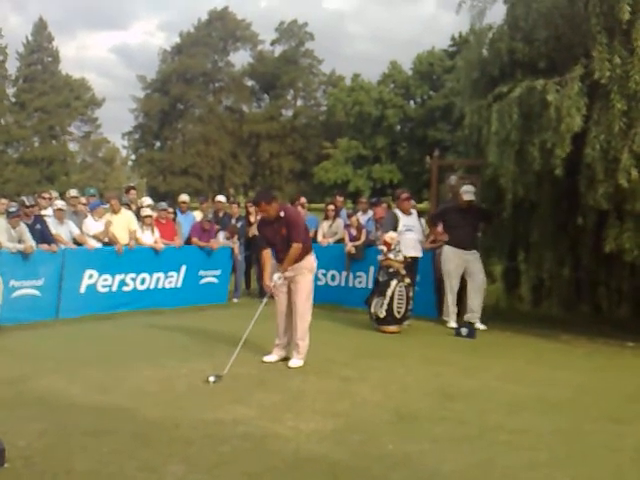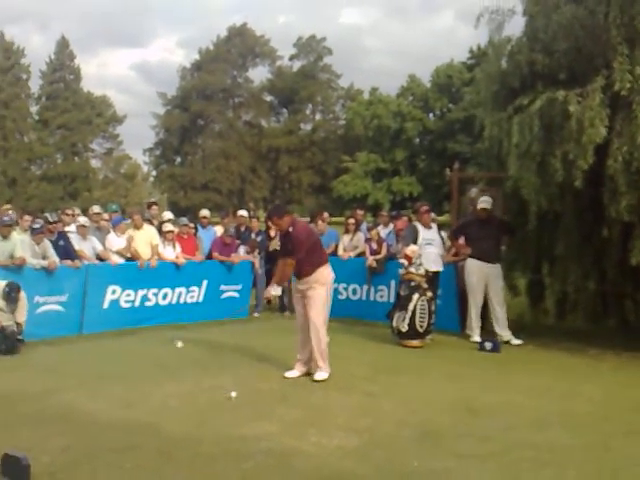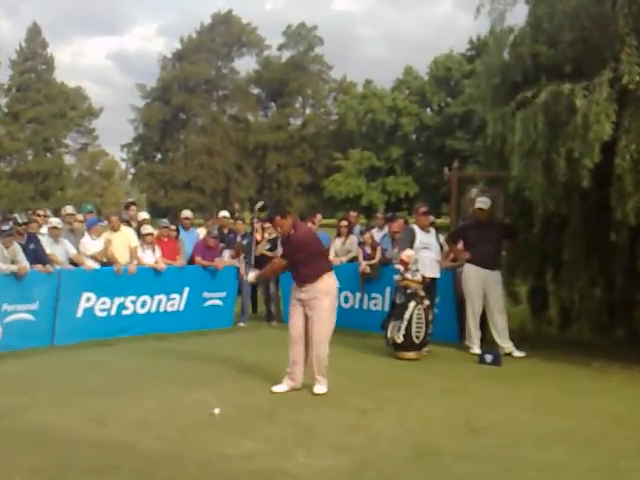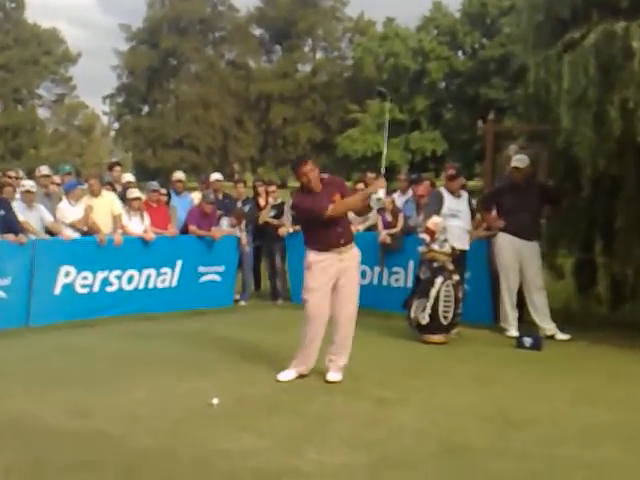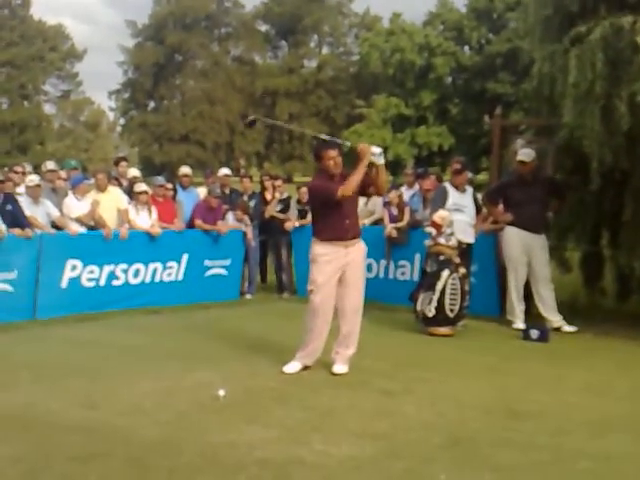
dt=0.5s
person 1, frame 1
left shoulder: (292, 216)
right shoulder: (263, 224)
left elbow: (297, 247)
right elbow: (266, 251)
left wrist: (280, 272)
right wrist: (266, 277)
left hip: (302, 264)
right hip: (281, 265)
left knee: (300, 309)
right knee: (282, 309)
left ankle: (299, 353)
right ankle: (281, 349)
person 1, frame 2
left shoulder: (300, 232)
right shoulder: (287, 233)
left elbow: (290, 263)
right elbow: (283, 260)
left wrist: (276, 285)
right wrist: (275, 283)
left hip: (319, 278)
right hip: (302, 280)
left knee: (316, 322)
right knee: (302, 324)
left ankle: (322, 366)
right ankle: (303, 365)
person 1, frame 3
left shoulder: (301, 236)
right shoulder: (289, 236)
left elbow: (280, 264)
right elbow: (284, 264)
left wrist: (258, 275)
right wrist: (262, 274)
left hip: (321, 287)
right hip: (300, 288)
left knee: (319, 336)
right knee: (296, 335)
left ankle: (320, 379)
right ankle: (293, 379)
person 1, frame 4
left shoulder: (335, 183)
right shoulder: (301, 201)
left elbow: (359, 209)
right elbow: (335, 211)
left wrist: (371, 197)
right wrist: (366, 193)
left hip: (349, 254)
right hip: (320, 259)
left knee: (346, 313)
right knee: (315, 312)
person 1, frame 5
left shoulder: (346, 177)
right shoulder: (316, 185)
left elbow: (380, 189)
right elbow: (346, 191)
left wrist: (378, 163)
right wrist: (364, 159)
left hip: (354, 249)
right hip: (326, 251)
left knee: (351, 306)
right knee: (319, 305)
left ankle: (342, 357)
person 2, frame 1
left shoulder: (477, 211)
right shoulder: (447, 210)
left elbow: (489, 220)
right elbow: (431, 221)
left wrist: (477, 232)
left hip: (471, 252)
right hip: (452, 250)
left knee: (479, 282)
right knee: (451, 286)
left ankle: (474, 317)
right ankle: (450, 318)
person 2, frame 2
left shoulder: (499, 223)
right shoulder: (468, 223)
left elbow: (510, 232)
right elbow: (453, 235)
left wrist: (500, 245)
left hip: (494, 265)
right hip: (475, 264)
left knee: (498, 300)
right knee: (475, 299)
left ankle: (505, 334)
right ankle: (474, 333)
person 2, frame 3
left shoulder: (499, 226)
right shoulder: (467, 227)
left elbow: (512, 236)
right elbow: (450, 239)
left wrist: (501, 250)
right wrist: (460, 253)
left hip: (494, 271)
right hip: (473, 270)
left knee: (498, 308)
right knee: (473, 308)
left ankle: (506, 346)
right ankle: (474, 344)
person 2, frame 4
left shoulder: (539, 189)
right shoulder: (502, 189)
left elbow: (555, 201)
right elbow: (482, 204)
left wrist: (540, 217)
right wrist: (492, 221)
left hip: (531, 242)
right hip: (507, 240)
left knee: (536, 285)
right knee: (509, 284)
left ankle: (548, 328)
right ankle: (510, 325)
person 2, frame 5
left shoulder: (546, 182)
right shoulder: (509, 183)
left elbow: (559, 196)
right elbow: (488, 198)
left wrist: (548, 211)
right wrist: (499, 215)
left hip: (538, 235)
right hip: (515, 233)
left knee: (543, 277)
right knee: (516, 276)
left ankle: (555, 320)
right ankle: (517, 318)
